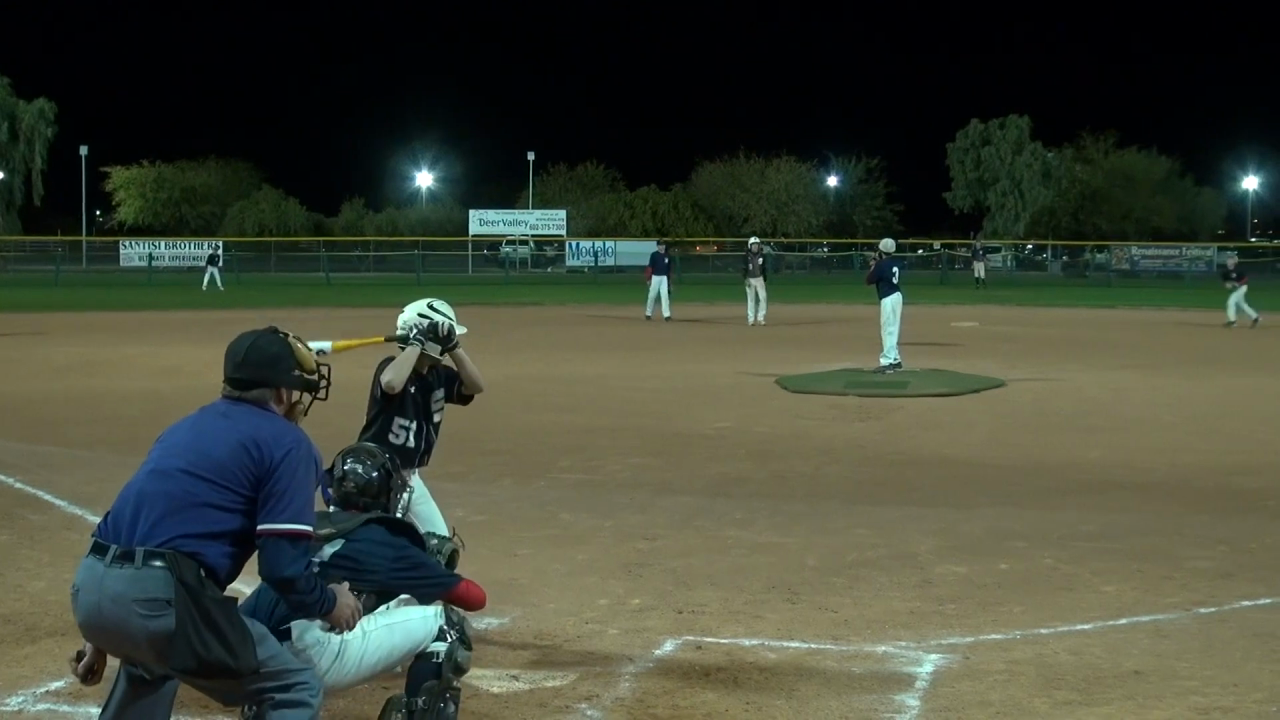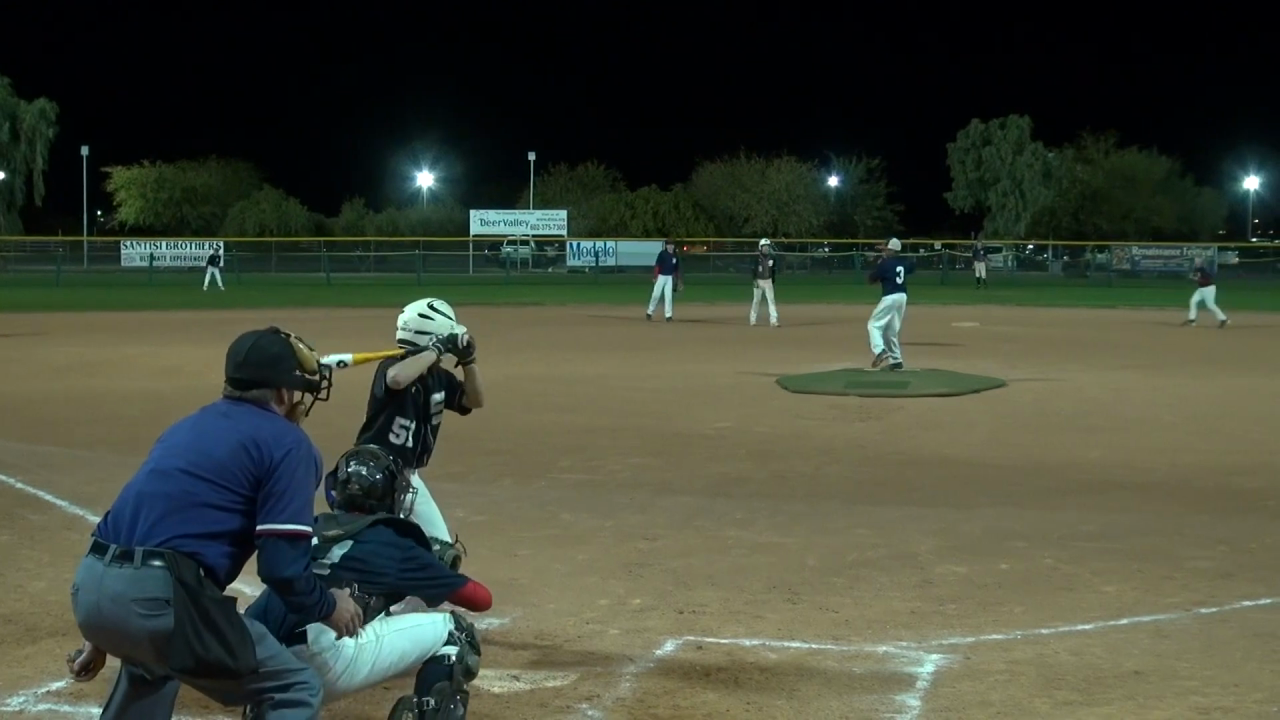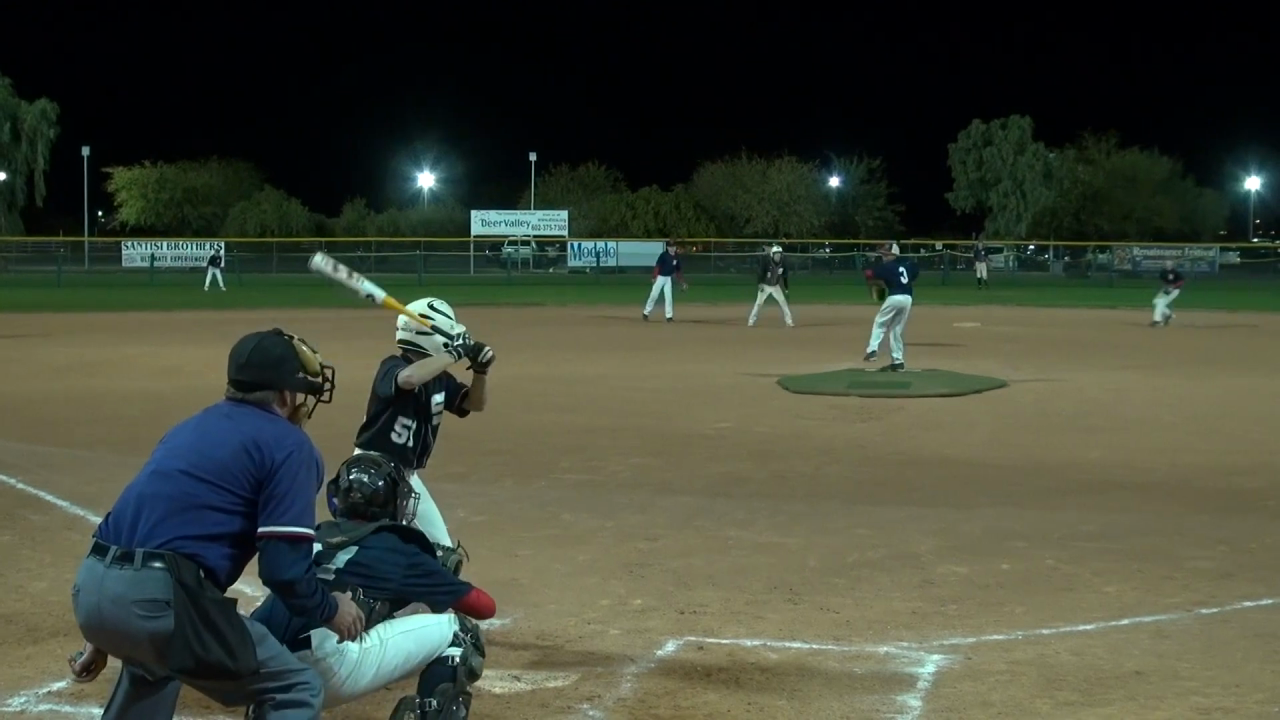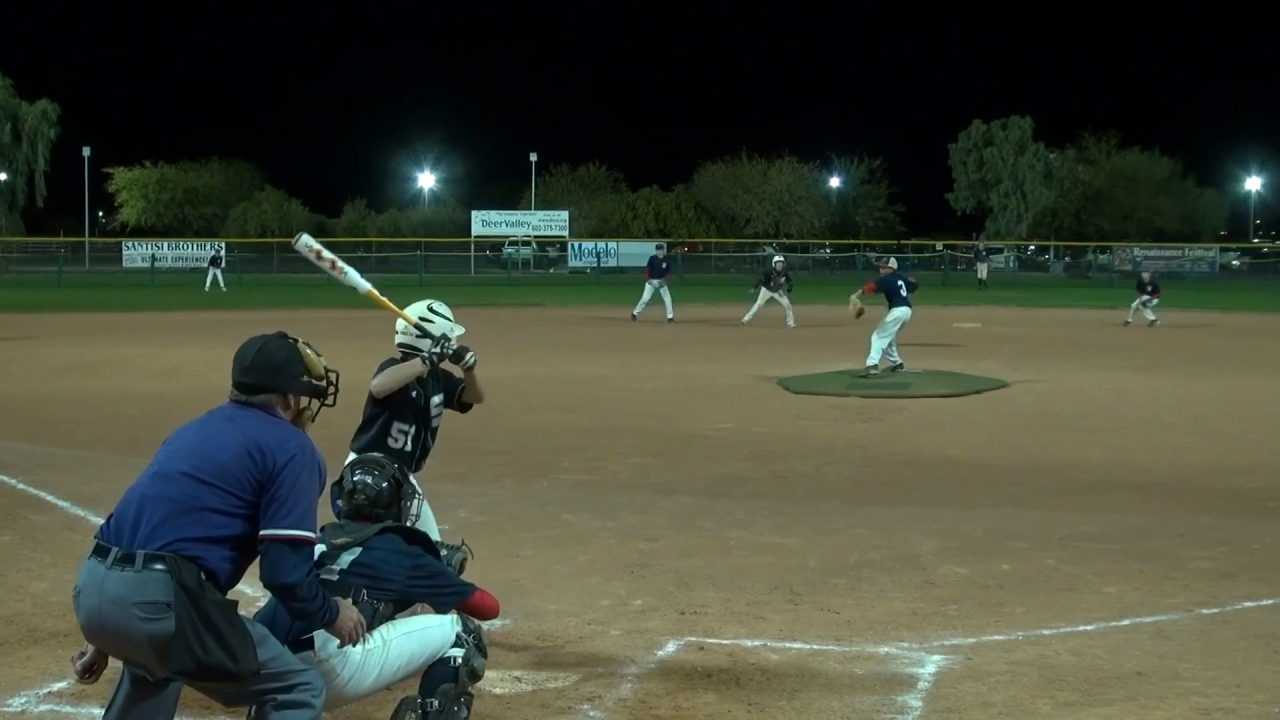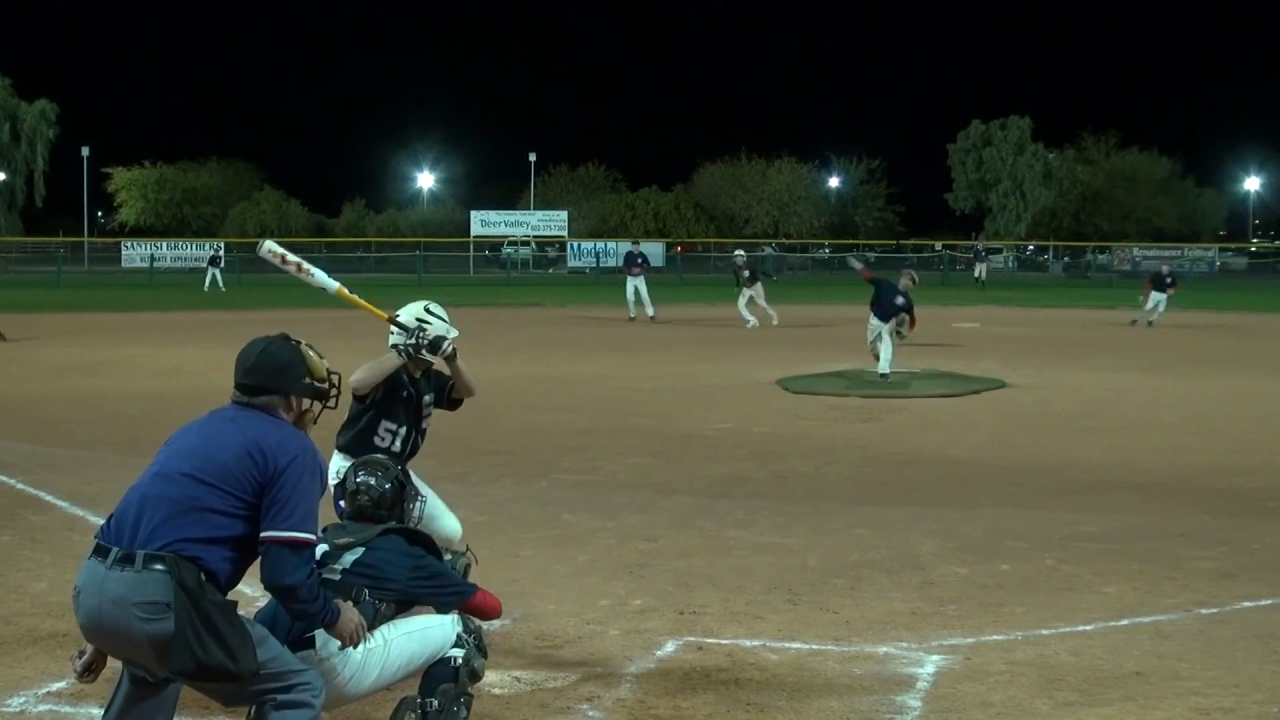
dt=0.3s
person 1, frame 1
left shoulder: (190, 424)
right shoulder: (287, 442)
right elbow: (283, 566)
right wrist: (328, 603)
left hip: (91, 586)
right hip: (158, 598)
left knee: (150, 658)
person 1, frame 2
left shoulder: (191, 424)
right shoulder: (287, 442)
right elbow: (282, 566)
right wrist: (328, 607)
left hip: (90, 585)
right hip: (157, 596)
left knee: (150, 661)
person 1, frame 3
left shoulder: (195, 425)
right shoulder: (288, 444)
right elbow: (284, 569)
right wrist: (329, 610)
left hip: (91, 587)
right hip: (157, 599)
left knee: (151, 658)
person 1, frame 4
left shoulder: (198, 427)
right shoulder: (291, 447)
right elbow: (285, 571)
right wrist: (330, 614)
left hip: (93, 588)
right hip: (158, 600)
left knee: (152, 661)
person 1, frame 5
left shoulder: (200, 427)
right shoulder: (292, 449)
right elbow: (286, 573)
right wrist: (332, 615)
left hip: (92, 587)
right hip: (158, 600)
left knee: (152, 659)
person 2, frame 1
left shoulder: (311, 529)
right shoulder: (388, 542)
right elbow: (475, 599)
right wrist: (436, 571)
right hip: (309, 658)
right knee: (446, 628)
person 2, frame 2
left shoulder: (313, 532)
right shoulder: (394, 543)
right elbow: (481, 599)
right wrist: (442, 574)
right hip: (322, 662)
right knee: (454, 634)
person 2, frame 3
left shoulder: (316, 539)
right shoulder: (398, 549)
right elbow: (485, 607)
right wrist: (440, 576)
right hip: (326, 669)
right knee: (459, 634)
person 2, frame 4
left shoulder: (320, 542)
right shoulder: (401, 550)
right elbow: (488, 607)
right wrist: (447, 580)
right hip: (329, 670)
right knee: (461, 632)
person 2, frame 5
left shoulder: (325, 542)
right shoulder: (403, 551)
right elbow: (490, 608)
right wrist: (453, 583)
right hip: (329, 668)
right knee: (462, 632)
person 3, frame 1
left shoulder: (438, 374)
right shoulder: (392, 367)
left elbow: (476, 386)
right elbow: (392, 384)
left wrist: (452, 346)
right wrist: (417, 342)
left hip: (410, 478)
left knee: (443, 550)
person 3, frame 2
left shoulder: (438, 376)
right shoulder: (392, 367)
left elbow: (475, 401)
right elbow: (397, 380)
left wrist: (467, 360)
right wrist: (437, 350)
left hip: (409, 477)
left knee: (442, 550)
person 3, frame 3
left shoulder: (439, 377)
right shoulder: (394, 367)
left elbow: (475, 404)
right elbow: (409, 379)
left wrist: (481, 369)
right wrist: (455, 353)
left hip: (408, 476)
left knee: (443, 550)
person 3, frame 4
left shoulder: (439, 379)
right shoulder: (395, 371)
left elbow: (475, 397)
right elbow: (378, 388)
left wrist: (468, 368)
right wrist: (429, 358)
person 3, frame 5
left shoulder: (429, 378)
right shoulder: (389, 374)
left elbow: (467, 390)
right elbow: (356, 383)
left wrist: (451, 357)
right wrist: (404, 352)
left knee: (450, 534)
